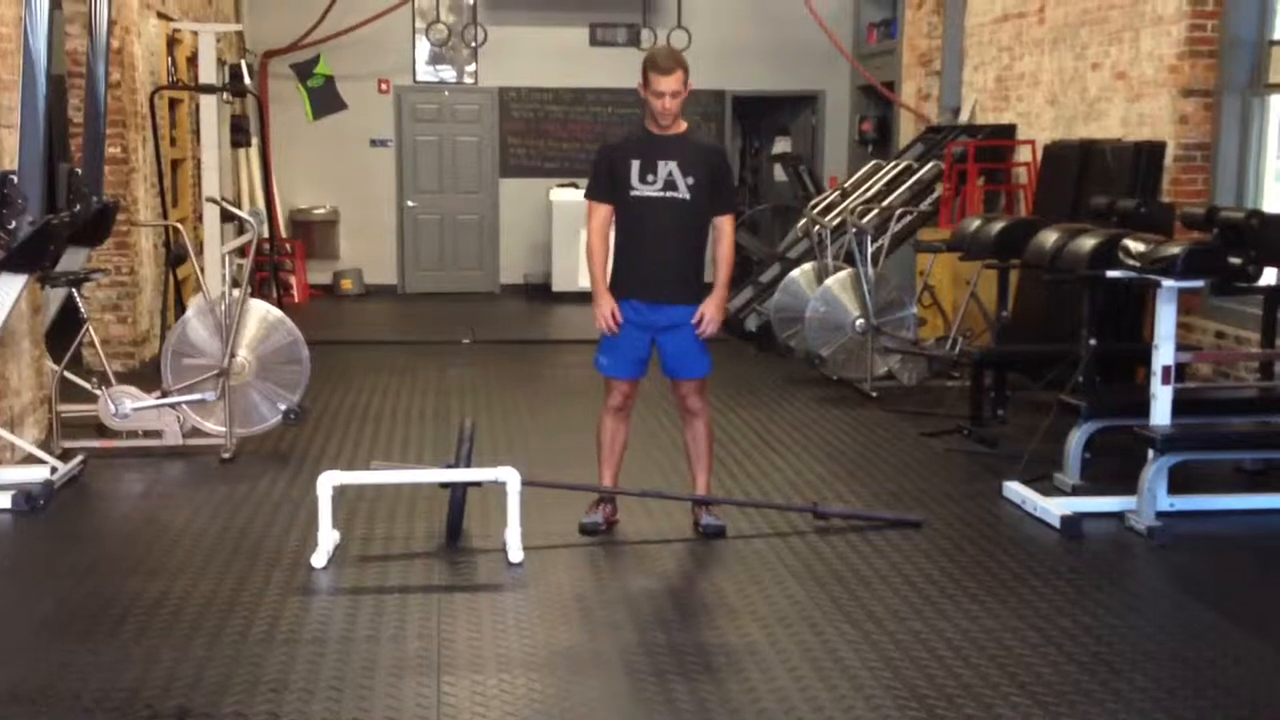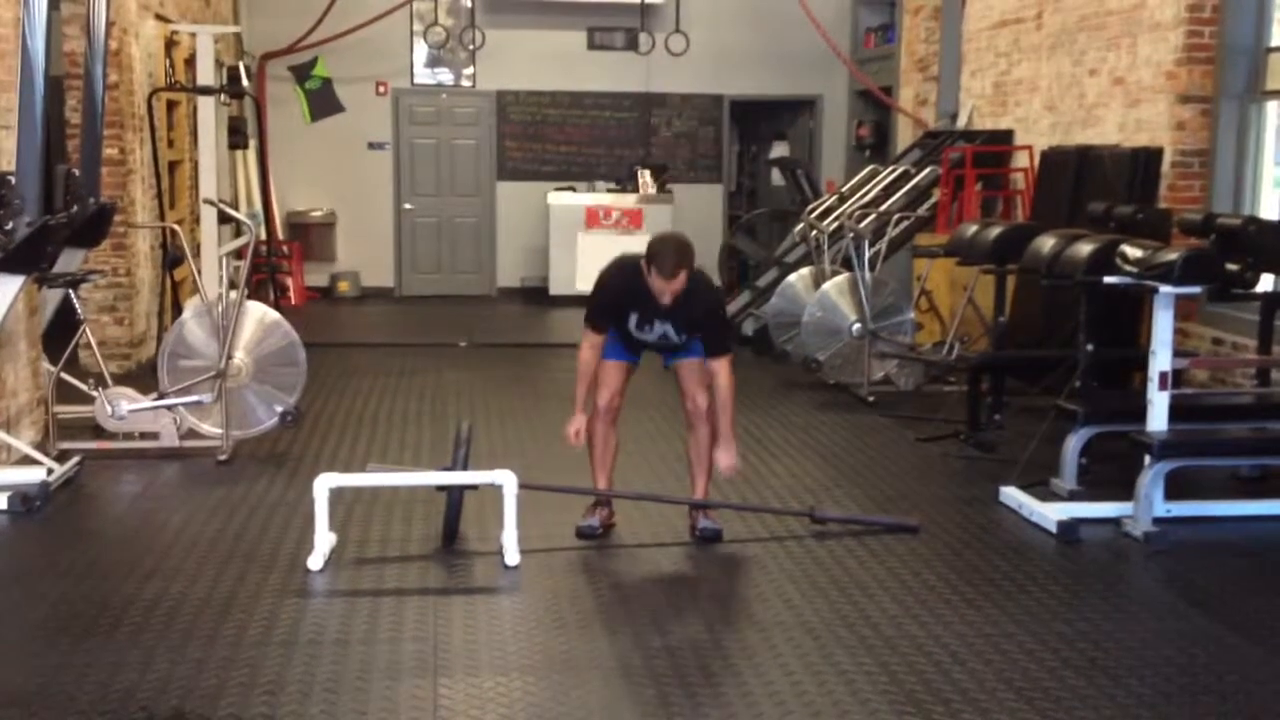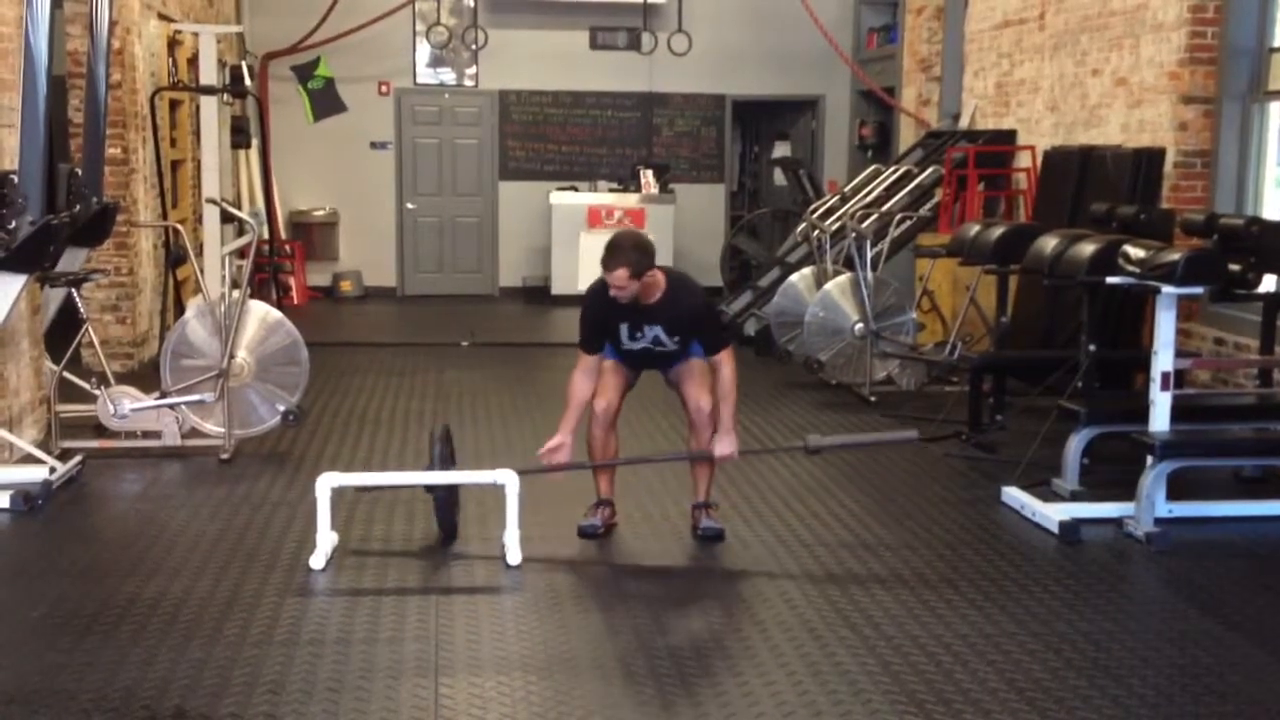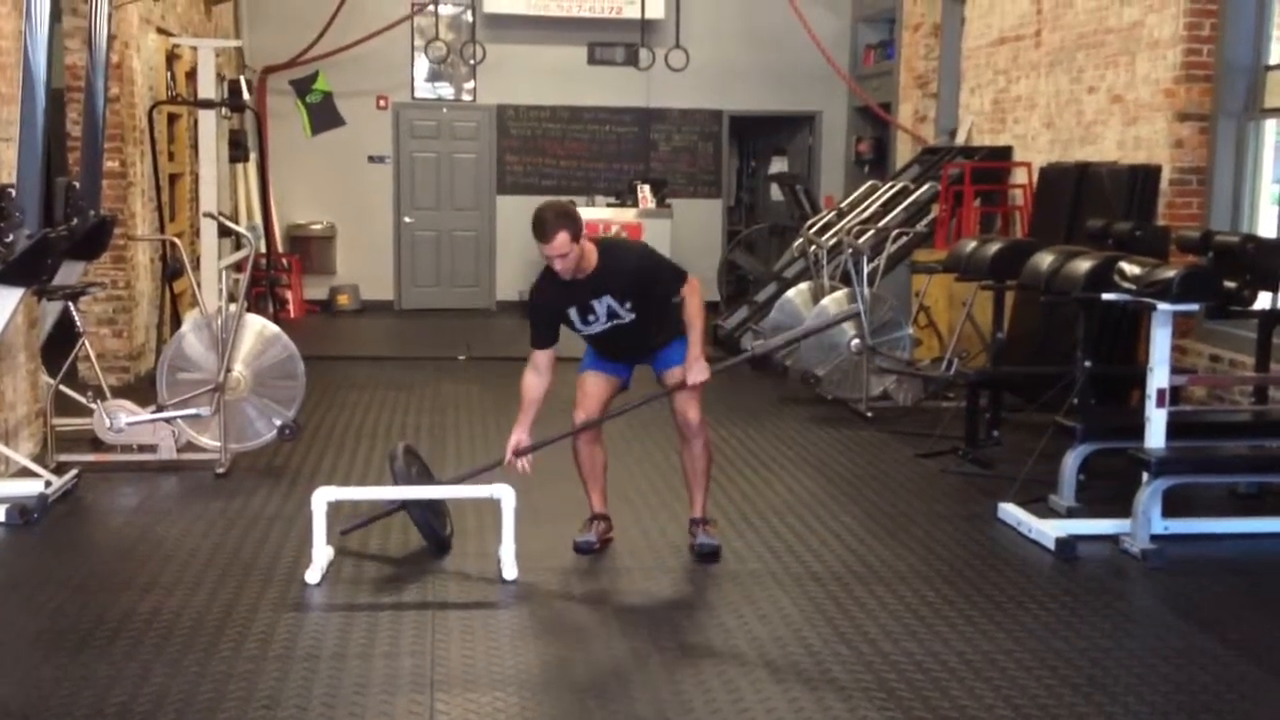
dt=1s
person 1, frame 1
left shoulder: (709, 156)
right shoulder: (615, 153)
left elbow: (724, 229)
right elbow: (599, 226)
left wrist: (718, 295)
right wrist: (600, 292)
left hip: (686, 305)
right hip: (627, 302)
left knee: (693, 402)
right knee: (617, 399)
left ankle: (703, 500)
right ankle: (606, 498)
person 1, frame 2
left shoulder: (705, 296)
right shoulder: (617, 278)
left elbow: (721, 368)
right elbow: (592, 344)
left wrist: (726, 442)
right wrist: (580, 411)
left hip: (683, 338)
right hip: (624, 332)
left knee: (699, 404)
right knee: (605, 402)
left ankle: (699, 506)
right ankle: (602, 503)
person 1, frame 3
left shoulder: (689, 297)
right shoulder: (598, 298)
left elbow: (723, 361)
right elbow: (586, 370)
left wrist: (726, 431)
right wrist: (565, 433)
left hip: (680, 351)
right hip: (621, 351)
left knee: (703, 409)
right knee: (602, 408)
left ankle: (702, 506)
right ankle: (604, 504)
person 1, frame 4
left shoulder: (631, 257)
right shoulder: (545, 293)
left elbow: (690, 289)
right elbow: (539, 366)
left wrist: (695, 356)
right wrist: (521, 428)
left hip: (665, 339)
right hip: (607, 349)
left knee: (691, 420)
right knee: (584, 419)
left ankle: (700, 521)
right ankle: (599, 518)
